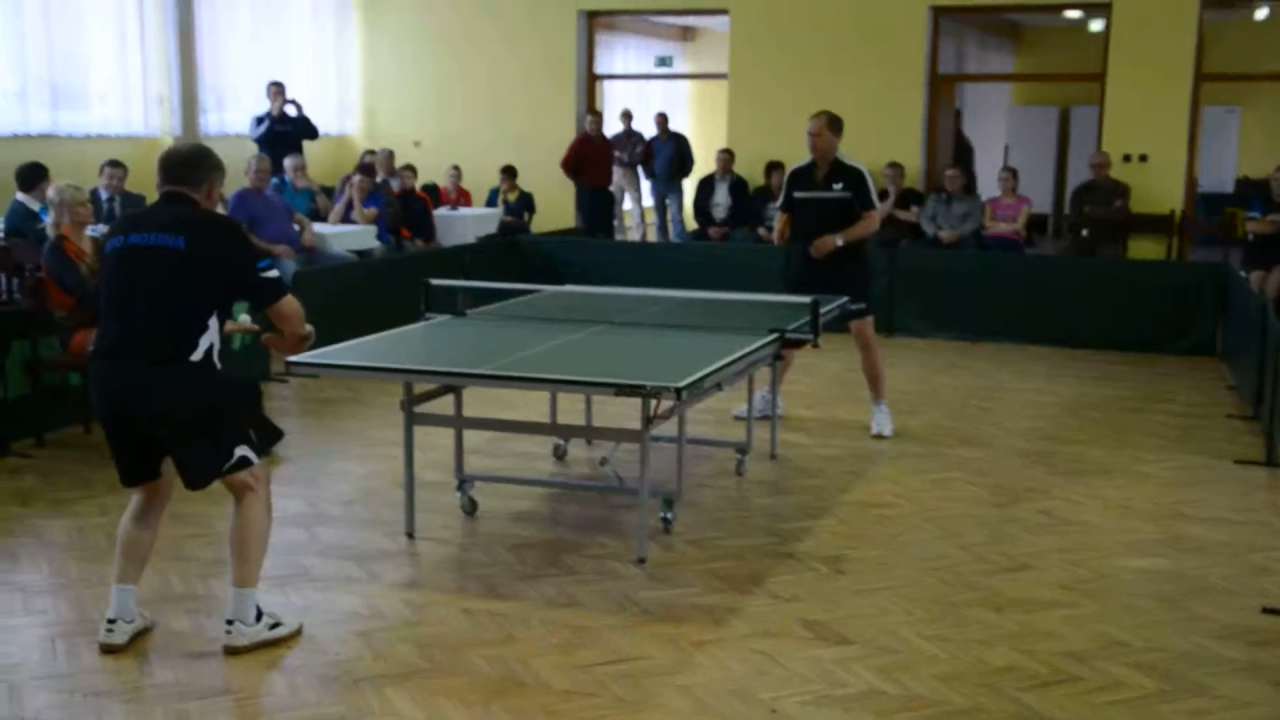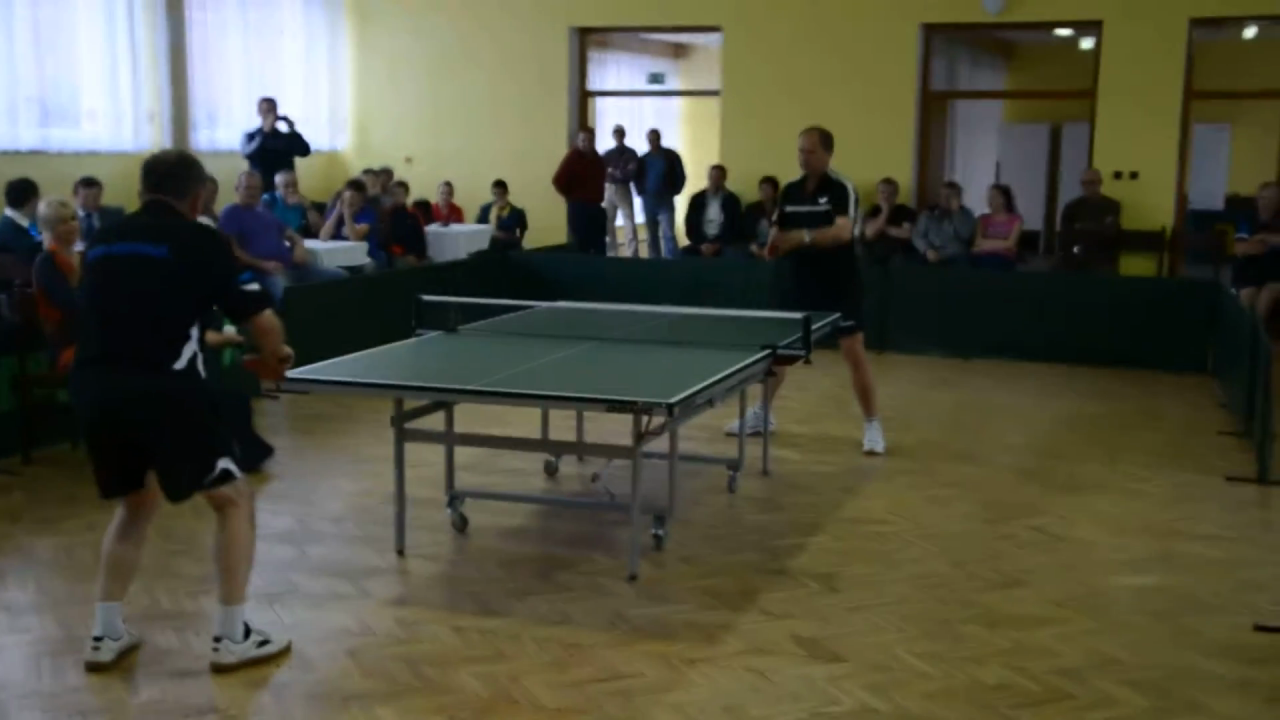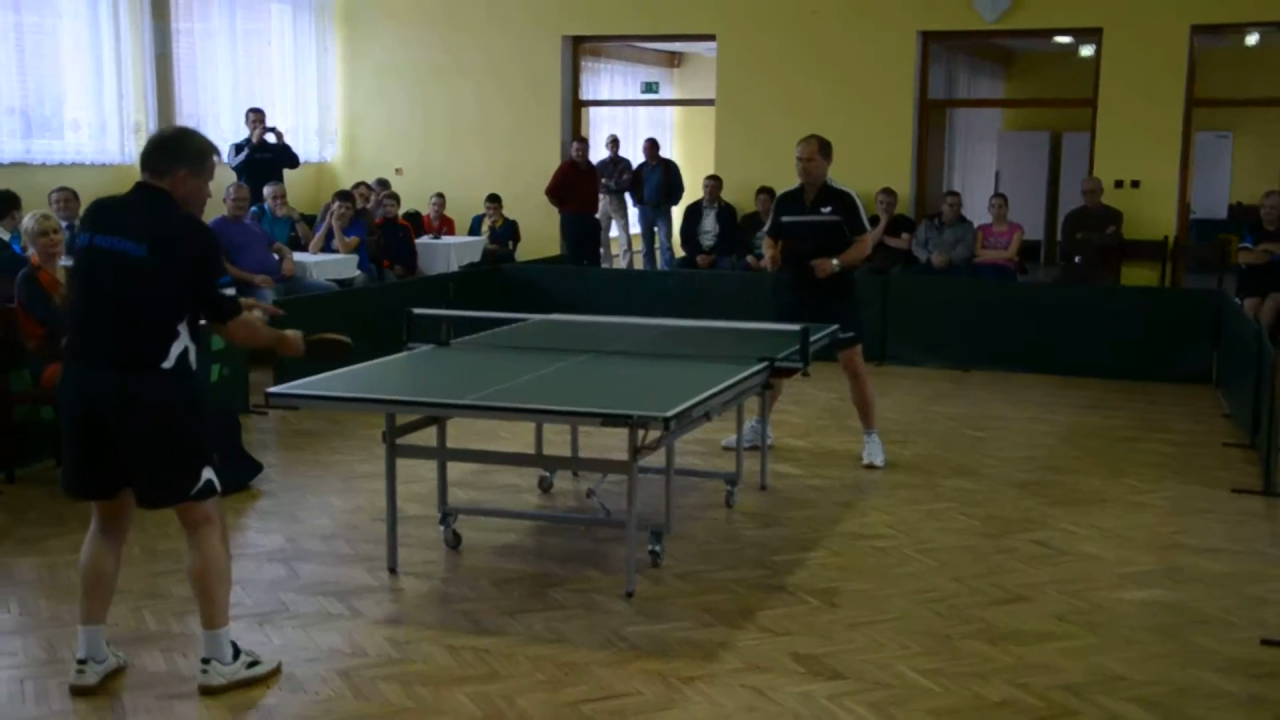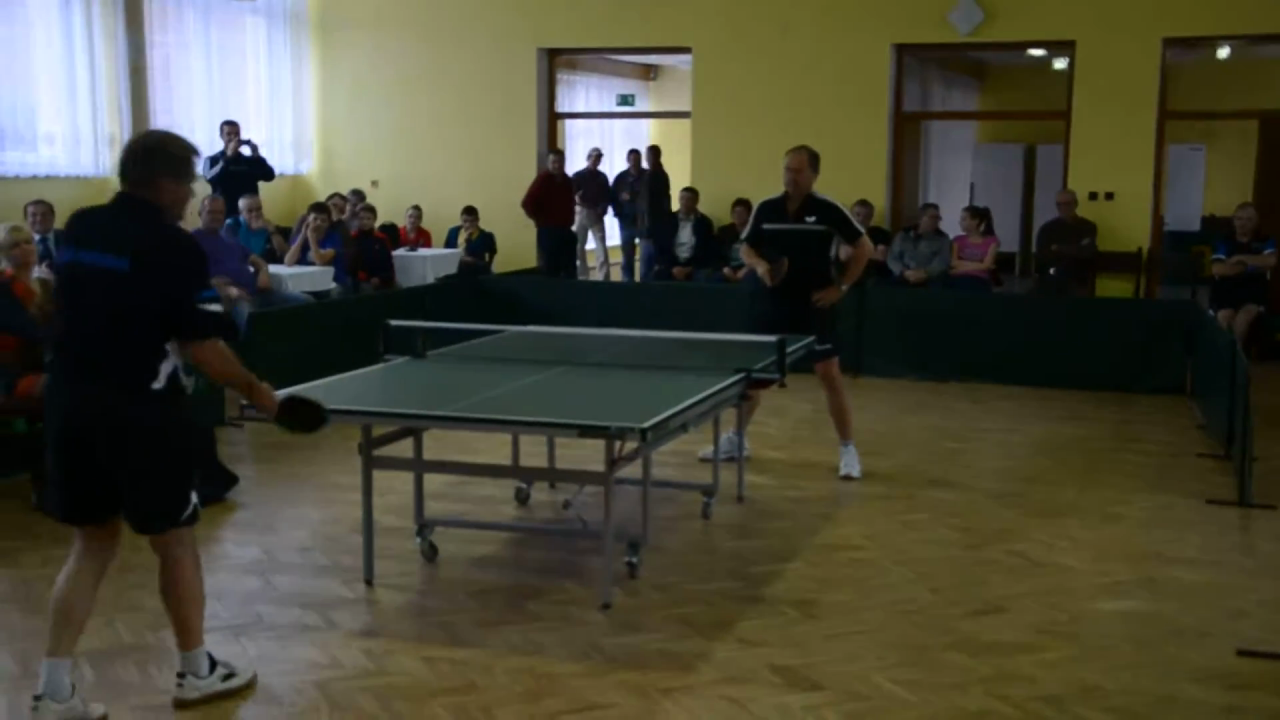
dt=1s
person 1, frame 1
left shoulder: (122, 232)
right shoulder: (218, 231)
right elbow: (287, 311)
right wrist: (293, 336)
left hip: (112, 379)
right hip: (180, 381)
left knee: (151, 490)
right knee: (252, 484)
left ankle: (119, 617)
right ankle: (244, 621)
person 1, frame 2
left shoulder: (103, 240)
right shoulder: (200, 241)
right elbow: (263, 322)
right wrist: (276, 355)
left hip: (95, 389)
right hip: (164, 390)
left knee: (135, 505)
right knee: (234, 499)
left ankle: (105, 635)
right ankle: (231, 638)
person 1, frame 3
left shoulder: (96, 217)
right shoulder: (188, 234)
right elbow: (231, 326)
left wrist: (234, 305)
right wrist: (282, 341)
left hip: (84, 383)
right hip: (151, 389)
left knee: (109, 518)
right knee: (203, 519)
left ankle: (90, 658)
right ankle: (219, 660)
person 1, frame 4
left shoulder: (78, 230)
right shoulder: (173, 246)
right elbow: (203, 349)
right wrist: (256, 393)
left hip: (73, 403)
right hip: (140, 411)
left knee: (91, 547)
right knee: (175, 541)
right ankle: (195, 671)
person 2, frame 1
left shoulder: (856, 175)
right shoulder: (796, 175)
left elbow: (872, 222)
right elbow: (784, 213)
left wrist: (837, 239)
right wrist: (780, 230)
left hip: (847, 269)
right hip: (804, 268)
left knee: (864, 336)
left ankle: (880, 408)
right ankle: (770, 397)
person 2, frame 2
left shoulder: (841, 189)
right shoulder: (790, 190)
left elbow: (844, 233)
right elbow: (780, 229)
left wrist: (803, 237)
right wrist: (774, 244)
left hip: (837, 285)
right hip: (797, 285)
left knee: (853, 352)
left ankle: (872, 425)
right ankle: (762, 414)
person 2, frame 3
left shoulder: (845, 200)
right shoulder: (784, 200)
left elbow: (864, 245)
right elbow: (770, 239)
left wrist: (835, 263)
right wrist: (771, 255)
left hip: (836, 296)
right hip: (792, 295)
left knee: (853, 366)
left ankle: (871, 438)
right ankle: (759, 427)
person 2, frame 4
left shoulder: (829, 211)
right shoulder: (765, 209)
left elbow: (863, 248)
right elbow: (747, 249)
left wrist: (840, 287)
right wrist: (759, 265)
left hip: (814, 307)
right hip: (772, 305)
left knee: (830, 377)
left ankle: (848, 450)
right ankle: (737, 439)
